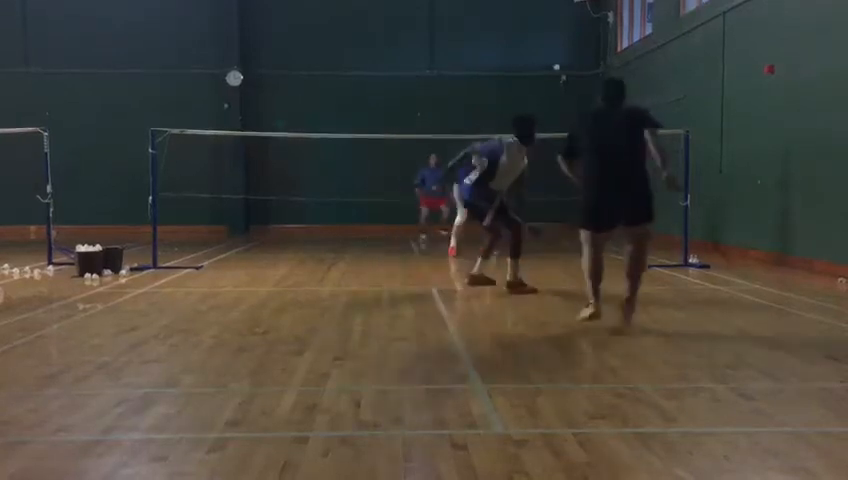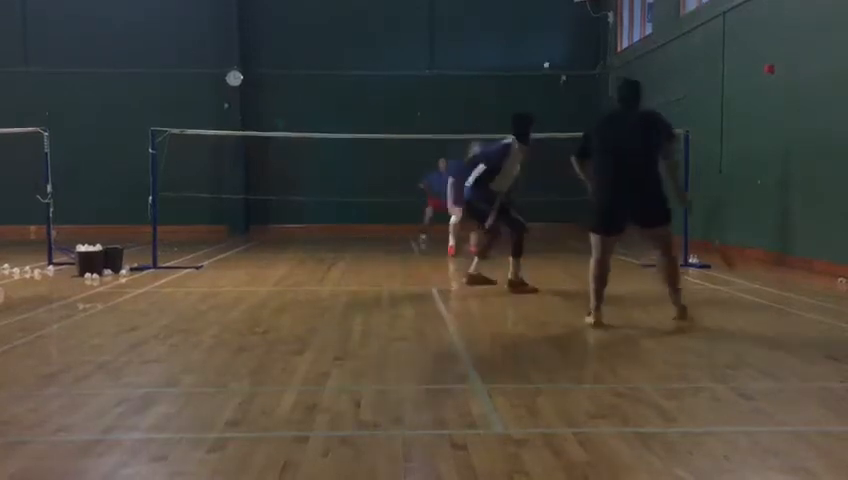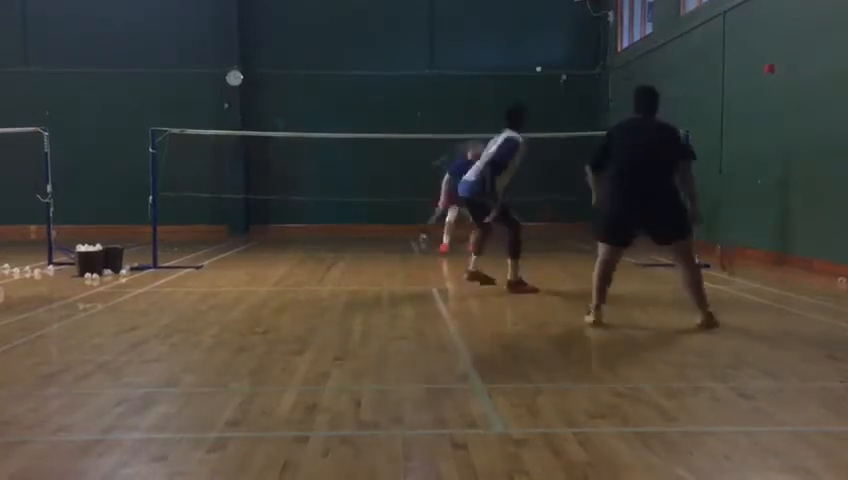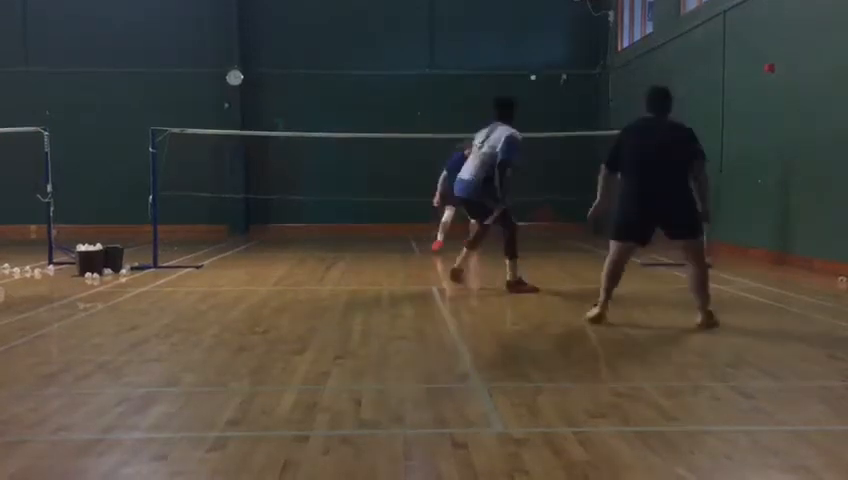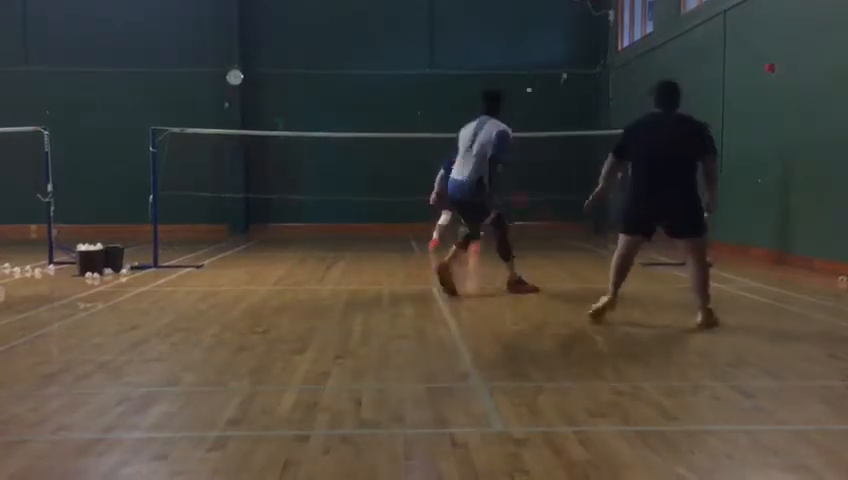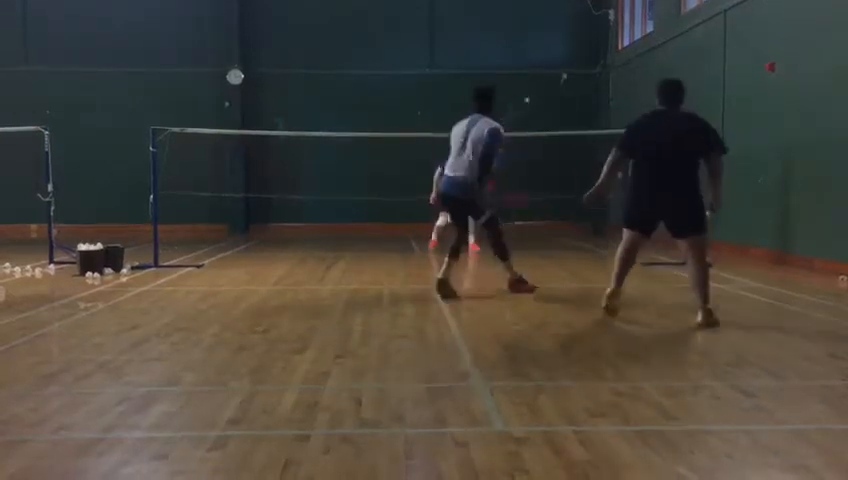
dt=0.1s
person 1, frame 1
left shoulder: (587, 123)
right shoulder: (636, 115)
left elbow: (564, 158)
right elbow: (651, 135)
left wrist: (581, 180)
right wrist: (664, 168)
left hip: (595, 189)
right hip: (633, 187)
left knee: (591, 245)
right knee: (638, 244)
left ankle: (593, 303)
right ankle: (630, 299)
person 1, frame 2
left shoulder: (601, 125)
right shoulder: (652, 120)
left elbow: (578, 159)
right elbow: (665, 150)
left wrist: (592, 183)
right wrist: (676, 184)
left hip: (608, 194)
right hip: (646, 191)
left knee: (601, 252)
right knee: (665, 247)
left ankle: (595, 311)
right ankle: (678, 304)
person 1, frame 3
left shoulder: (616, 133)
right shoulder: (668, 133)
left elbow: (593, 169)
right elbow: (682, 170)
left wrist: (598, 194)
right wrist: (693, 202)
left hip: (621, 205)
right hip: (662, 204)
left knee: (606, 258)
right knee: (686, 259)
left ankle: (595, 310)
right ankle: (705, 313)
person 1, frame 4
left shoulder: (629, 133)
right shoulder: (683, 133)
left elbow: (609, 169)
right elbow: (697, 170)
left wrist: (602, 201)
right wrist: (704, 203)
left hip: (635, 204)
right hip: (677, 204)
left knee: (617, 255)
right knee: (696, 257)
left ankle: (601, 306)
right ankle: (704, 312)
person 1, frame 5
left shoulder: (637, 127)
right shoulder: (694, 127)
left elbow: (615, 160)
right elbow: (710, 163)
left wrist: (600, 189)
right wrist: (712, 196)
left hip: (641, 197)
right hip: (682, 200)
left knee: (625, 249)
right knee: (697, 255)
left ankle: (610, 297)
right ankle: (704, 311)
person 1, frame 6
left shoulder: (641, 124)
right shoulder: (697, 125)
left elbow: (618, 155)
right elbow: (715, 160)
left wrist: (603, 184)
right wrist: (716, 193)
left hip: (643, 194)
right hip: (683, 197)
left knee: (628, 244)
right knee: (696, 253)
left ankle: (614, 291)
right ankle: (704, 310)
person 2, frame 1
left shoulder: (523, 156)
right shoulder: (505, 146)
left elbow: (516, 188)
right elbow: (470, 151)
right wrist: (451, 168)
left hip: (488, 196)
right hip: (476, 193)
left knee: (496, 232)
right knee: (515, 227)
left ankle: (476, 274)
right ankle: (514, 280)
person 2, frame 2
left shoulder: (518, 151)
right shoulder: (508, 146)
left elbow: (503, 184)
right elbow: (475, 159)
left hip: (481, 195)
right hip: (478, 195)
left knee: (493, 231)
right knee: (518, 227)
left ankle: (473, 273)
right ankle: (515, 280)
person 2, frame 3
left shoulder: (503, 138)
right shoulder: (514, 141)
right elbow: (492, 165)
right wrist: (491, 192)
left hip: (470, 189)
right hip: (478, 190)
left knee: (484, 227)
right knee: (513, 226)
left ankle: (473, 270)
right ankle: (514, 280)
person 2, frame 4
left shoulder: (484, 132)
right shoulder: (511, 135)
right elbow: (502, 166)
right wrist: (501, 196)
left hip: (462, 186)
right hip: (478, 188)
left knee: (484, 225)
right knee: (509, 227)
left ankle: (459, 266)
right ankle: (514, 280)
person 2, frame 5
left shoulder: (467, 128)
right shoulder: (501, 131)
right elbow: (492, 163)
right wrist: (490, 194)
left hip: (454, 186)
right hip: (472, 189)
left knee: (472, 230)
right knee: (500, 229)
left ankle: (447, 264)
right ankle: (514, 280)
person 2, frame 6
left shoulder: (458, 126)
right shoulder: (493, 129)
right elbow: (485, 161)
right wrist: (478, 191)
left hip: (447, 184)
right hip: (467, 187)
left knee: (461, 233)
right knee: (493, 231)
left ankle: (443, 277)
right ankle: (515, 279)
